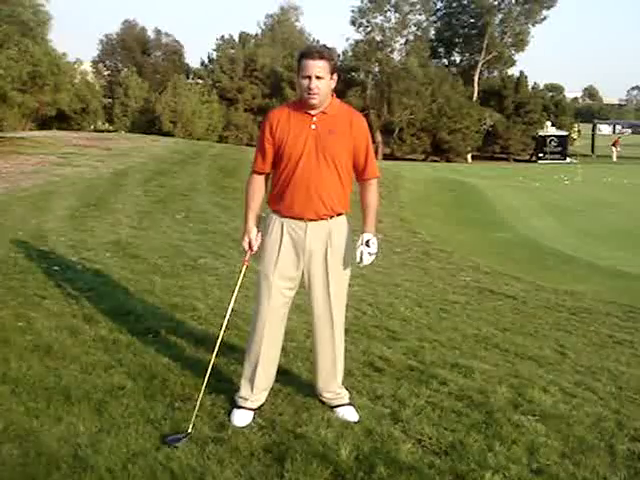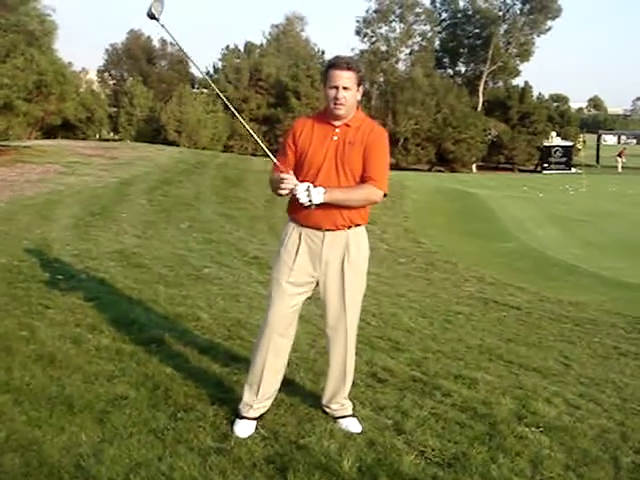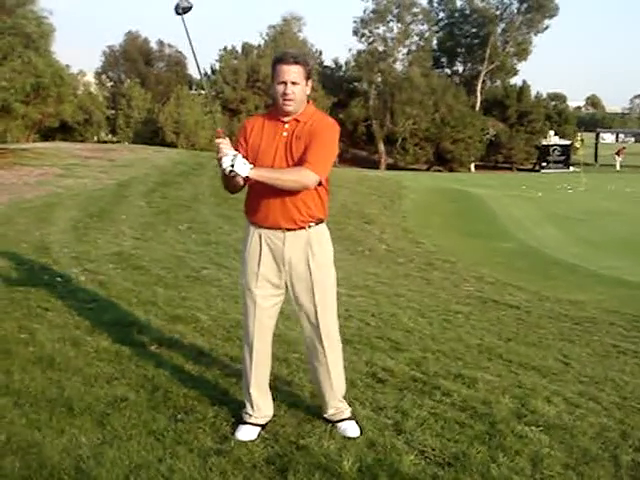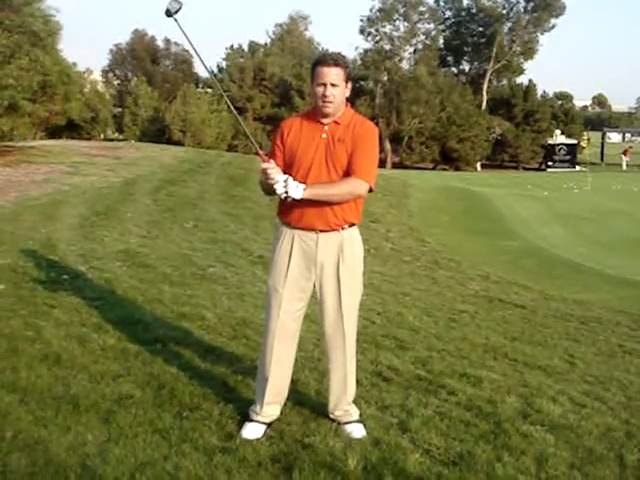
dt=1s
person 1, frame 1
left shoulder: (352, 121)
right shoulder: (276, 118)
left elbow: (369, 178)
right elbow: (259, 173)
left wrist: (369, 230)
right wrist: (250, 224)
left hip: (332, 231)
right hip: (282, 227)
left knee: (330, 313)
right knee: (269, 311)
left ankle: (332, 390)
right ankle: (251, 394)
person 1, frame 2
left shoulder: (374, 134)
right shoulder: (301, 127)
left elbow: (374, 191)
right elbow: (276, 181)
left wrist: (319, 193)
right wrist: (283, 184)
left hip: (348, 241)
right hip: (300, 236)
left knee: (342, 325)
right knee: (278, 319)
left ankle: (337, 401)
right ankle: (253, 403)
person 1, frame 3
left shoulder: (325, 126)
right shoulder: (253, 126)
left elbow: (307, 178)
right elbow: (233, 186)
left wrist: (250, 170)
right wrist: (229, 166)
left hip: (309, 238)
right hip: (262, 238)
left knee: (323, 324)
right knee: (257, 326)
left ankle: (336, 406)
right ankle: (256, 411)
person 1, frame 4
left shoulder: (364, 130)
right shoulder: (289, 127)
left elbow: (359, 186)
right elbow: (269, 186)
left wrist: (300, 189)
right wrist: (272, 180)
left hip: (341, 241)
right hip: (293, 238)
left knee: (341, 327)
right knee: (280, 323)
left ankle: (343, 407)
right ankle: (265, 408)
